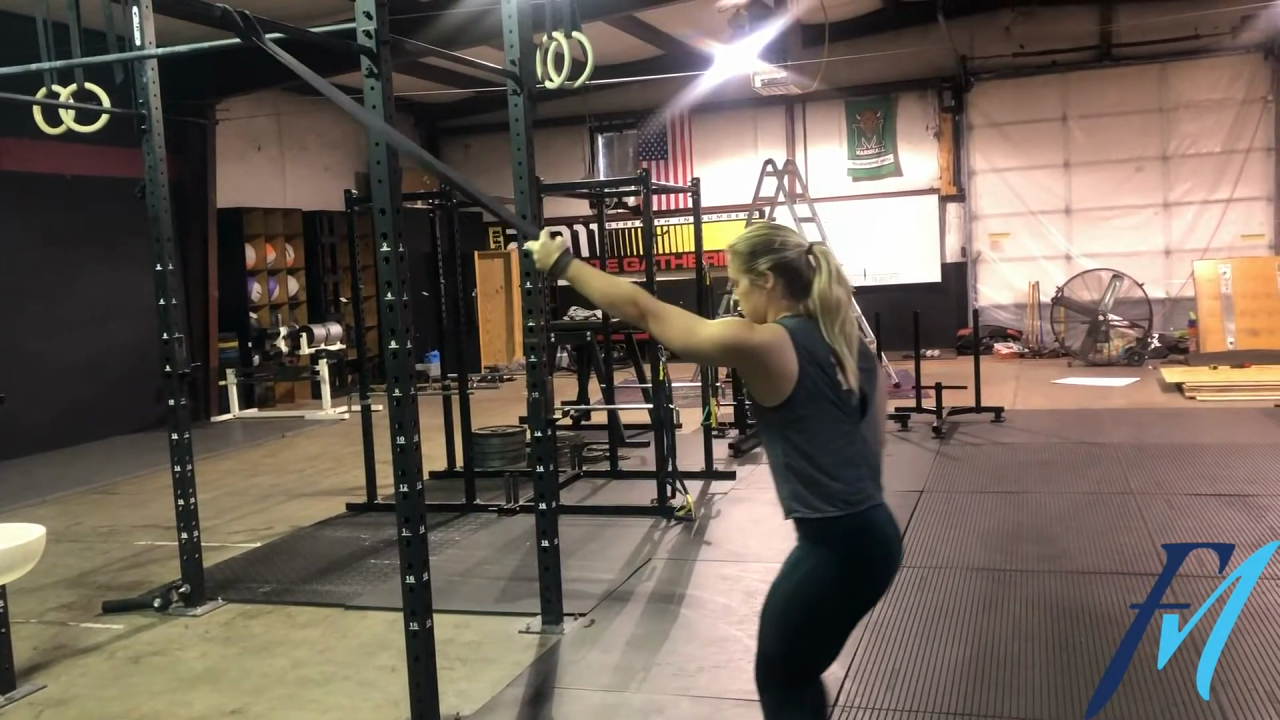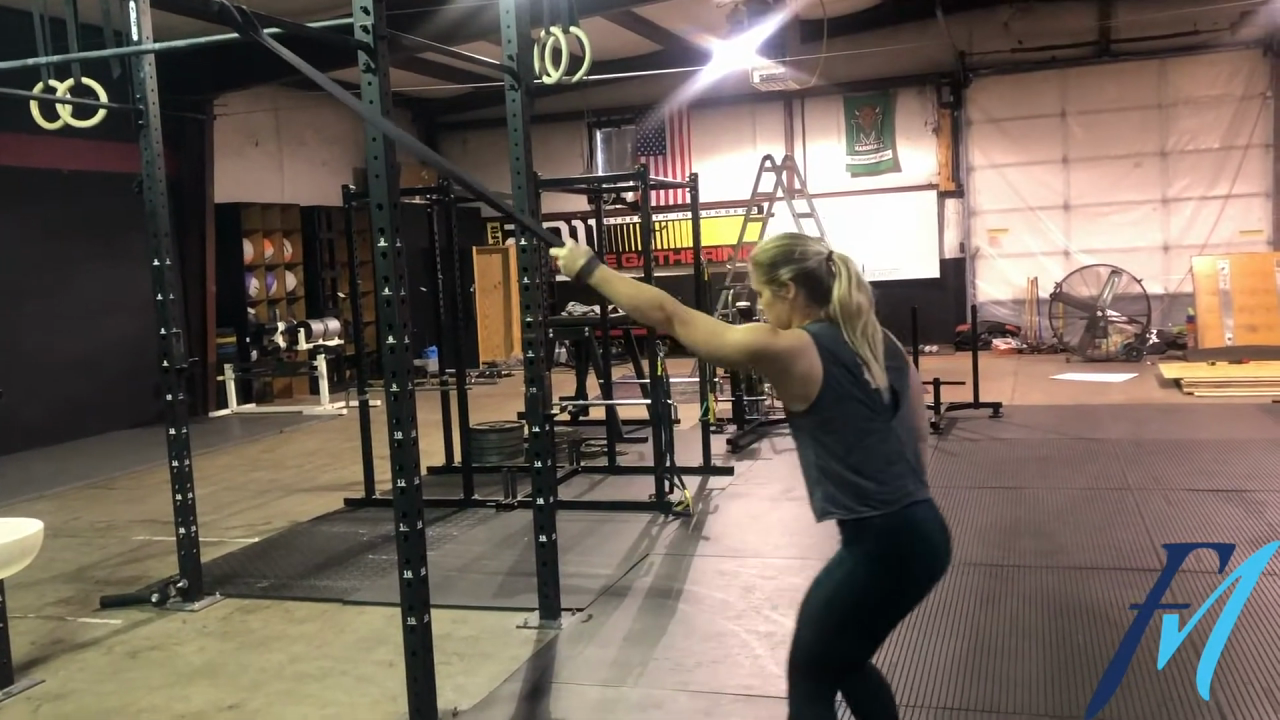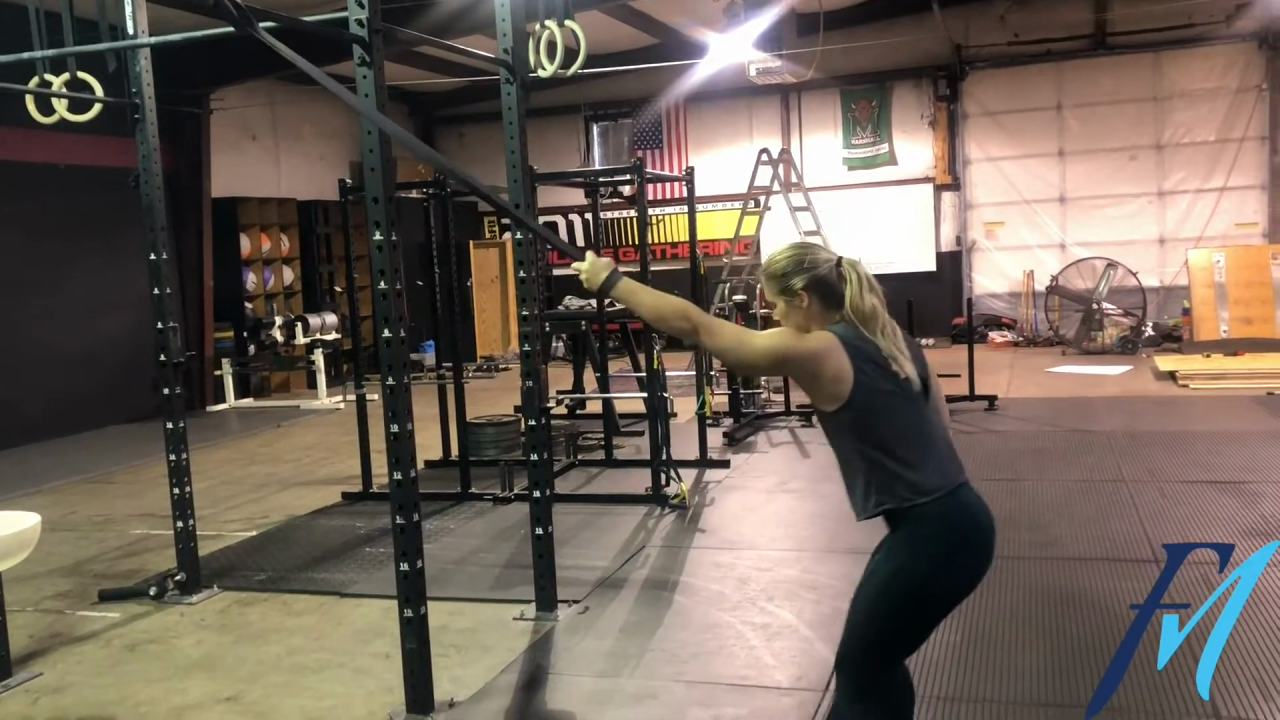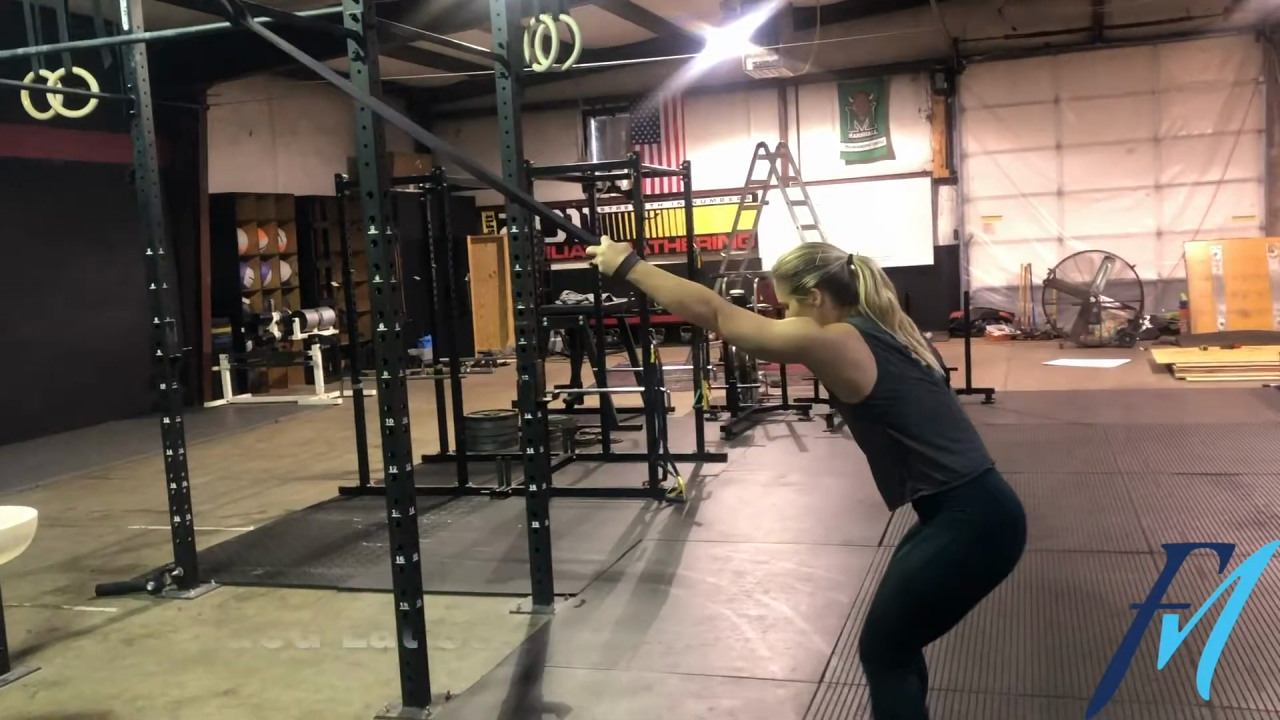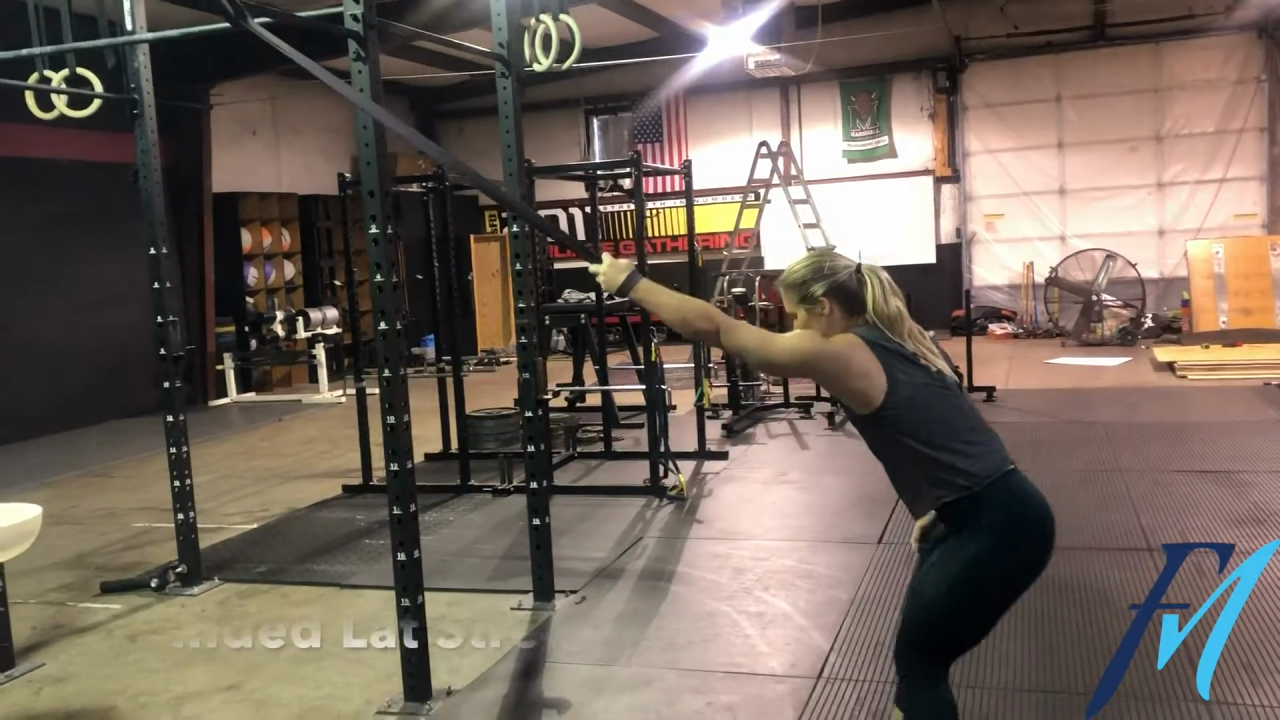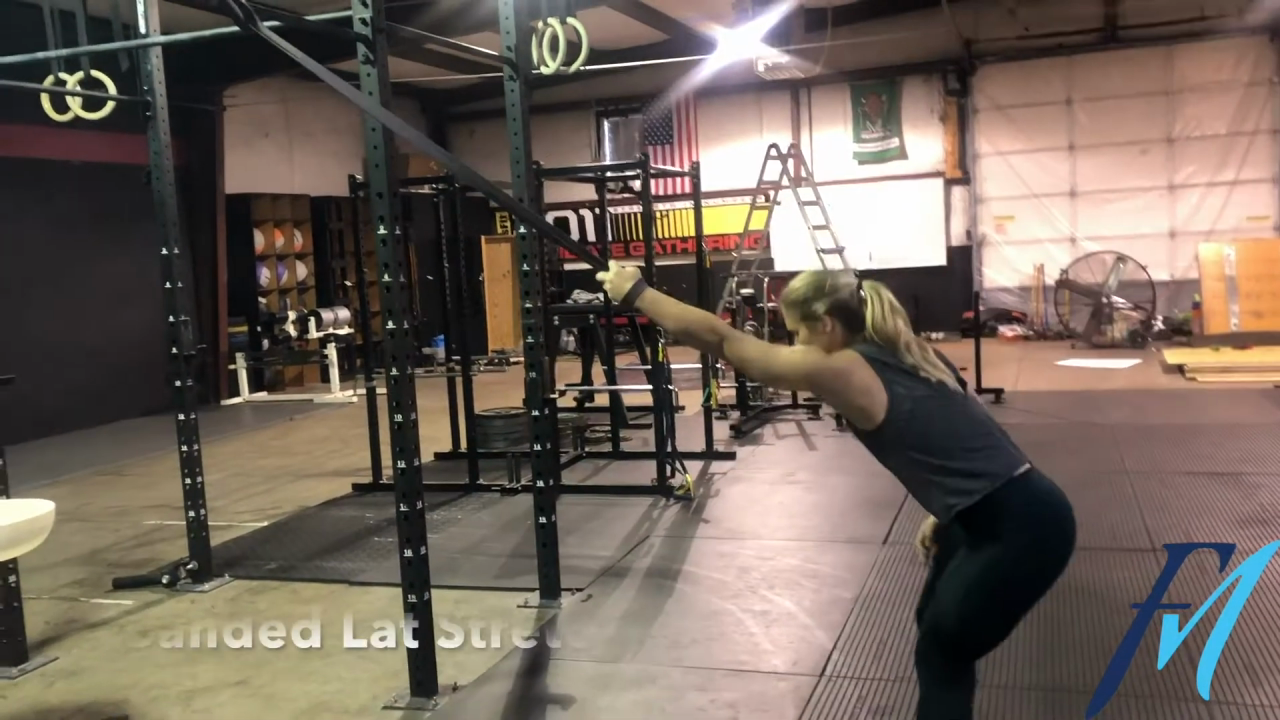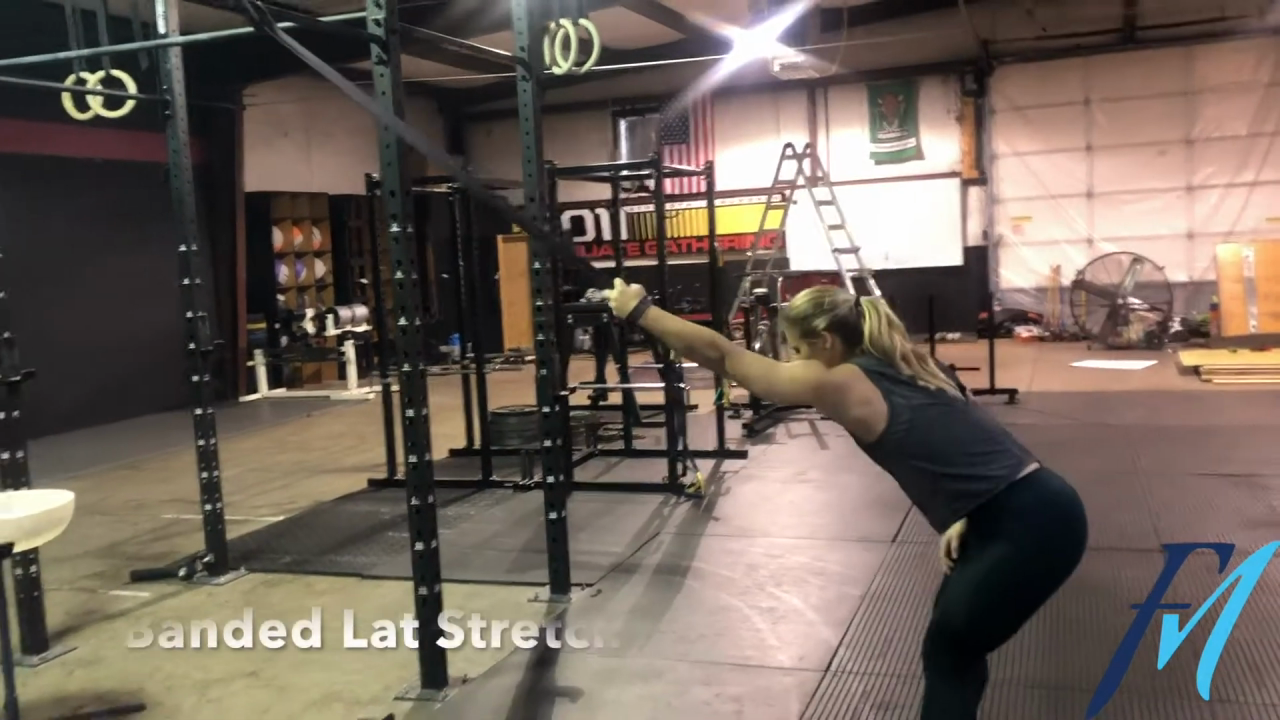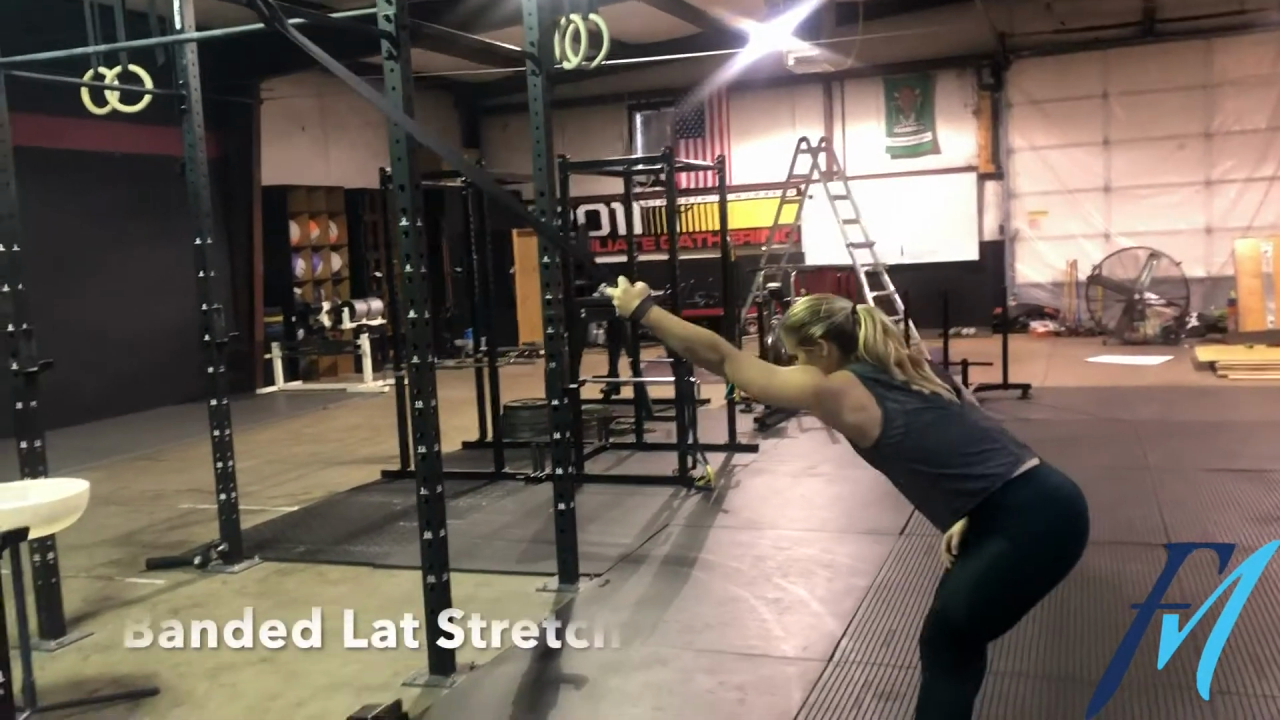
dt=0.2s
person 1, frame 1
left shoulder: (763, 345)
right shoulder: (847, 343)
left elbow: (644, 311)
left wrist: (562, 262)
left hip: (838, 545)
right hip: (870, 533)
right knee: (792, 672)
person 1, frame 2
left shoulder: (789, 352)
right shoulder: (882, 346)
left elbow: (670, 316)
right elbow: (916, 442)
left wrist: (589, 268)
left hip: (882, 544)
right hip: (917, 531)
left knee: (810, 680)
right knee: (840, 661)
person 1, frame 3
left shoulder: (815, 353)
right shoulder: (889, 342)
left elbow: (695, 326)
left wrist: (610, 281)
left hip: (935, 534)
right hip: (954, 520)
left knee: (857, 673)
right knee: (874, 656)
person 1, frame 4
left shoulder: (835, 345)
right shoulder: (892, 334)
left elbow: (712, 312)
left wrist: (626, 265)
left hip: (972, 521)
right hip: (965, 509)
left knee: (882, 651)
right knee: (894, 642)
person 1, frame 5
left shoulder: (841, 355)
right shoulder: (900, 342)
left elbow: (717, 328)
left wrist: (629, 282)
right wrist: (935, 512)
left hip: (999, 526)
right hip: (980, 514)
left knee: (918, 657)
right knee: (918, 642)
person 1, frame 6
left shoulder: (843, 372)
right shoulder: (903, 354)
left elbow: (721, 340)
left wrist: (635, 292)
right wrist: (945, 516)
left hip: (1020, 527)
right hip: (997, 514)
left knee: (940, 657)
right knee: (937, 626)
person 1, frame 7
left shoulder: (842, 387)
right shoulder: (908, 366)
left elbow: (722, 356)
left wrist: (639, 310)
right wrist: (965, 522)
left hip: (1032, 524)
right hip: (1018, 510)
left knee: (948, 652)
right knee: (953, 637)
person 1, frame 8
left shoulder: (839, 393)
right shoulder: (907, 369)
left elbow: (722, 358)
left wrist: (642, 310)
right wrist: (968, 517)
left hip: (1034, 520)
right hip: (1028, 502)
left knee: (945, 644)
right knee: (953, 631)
